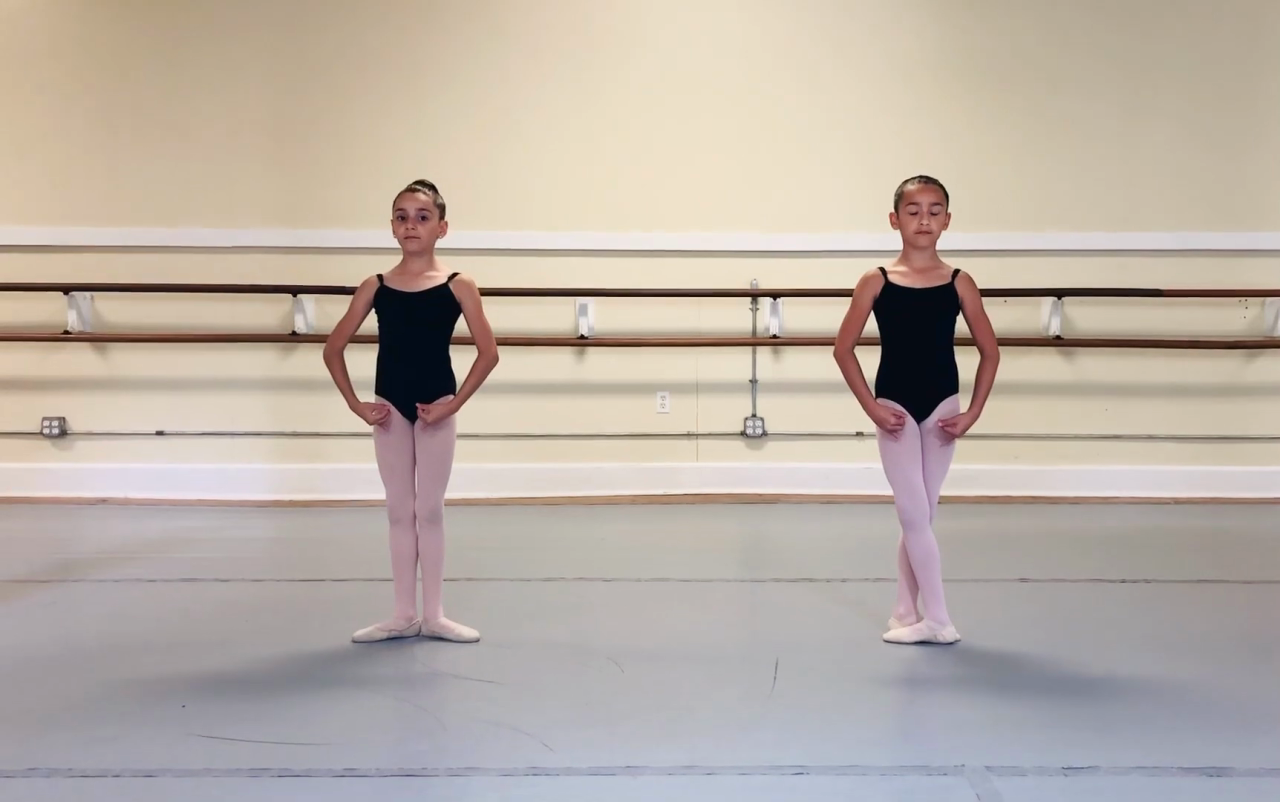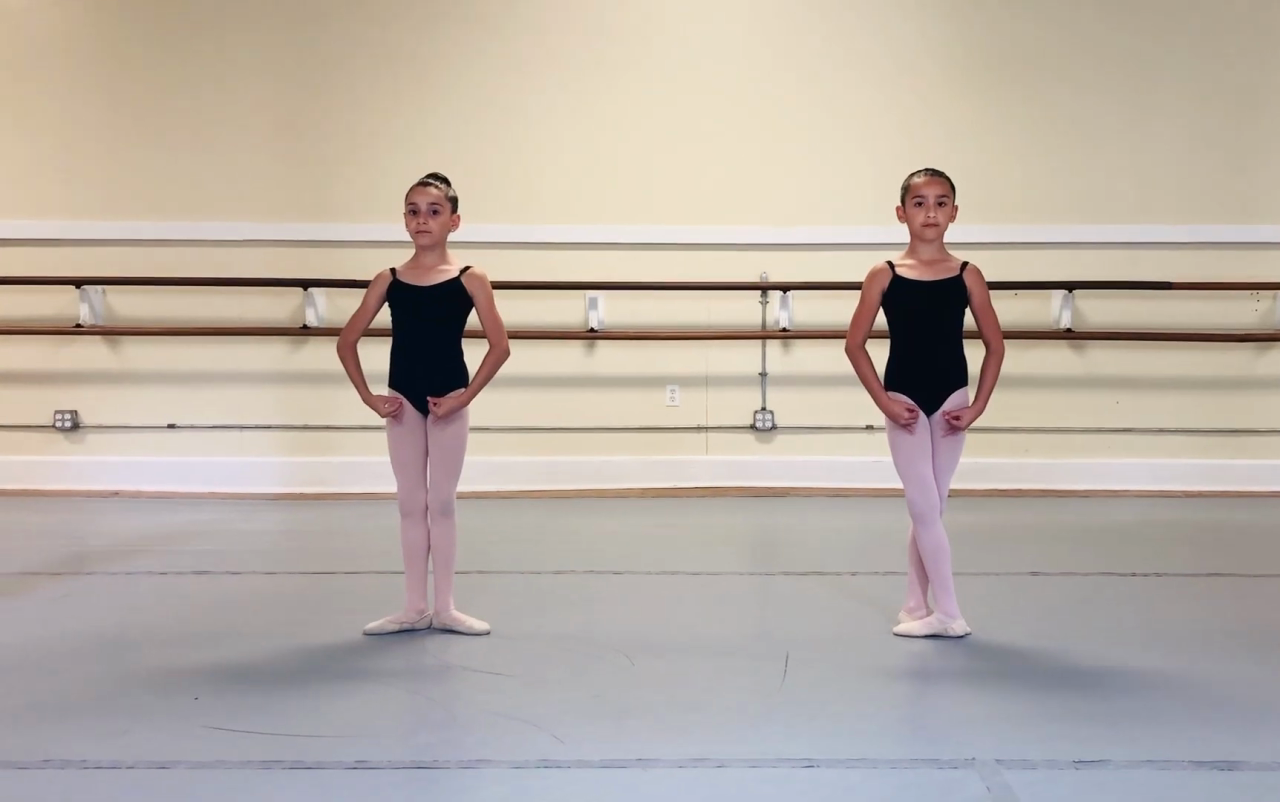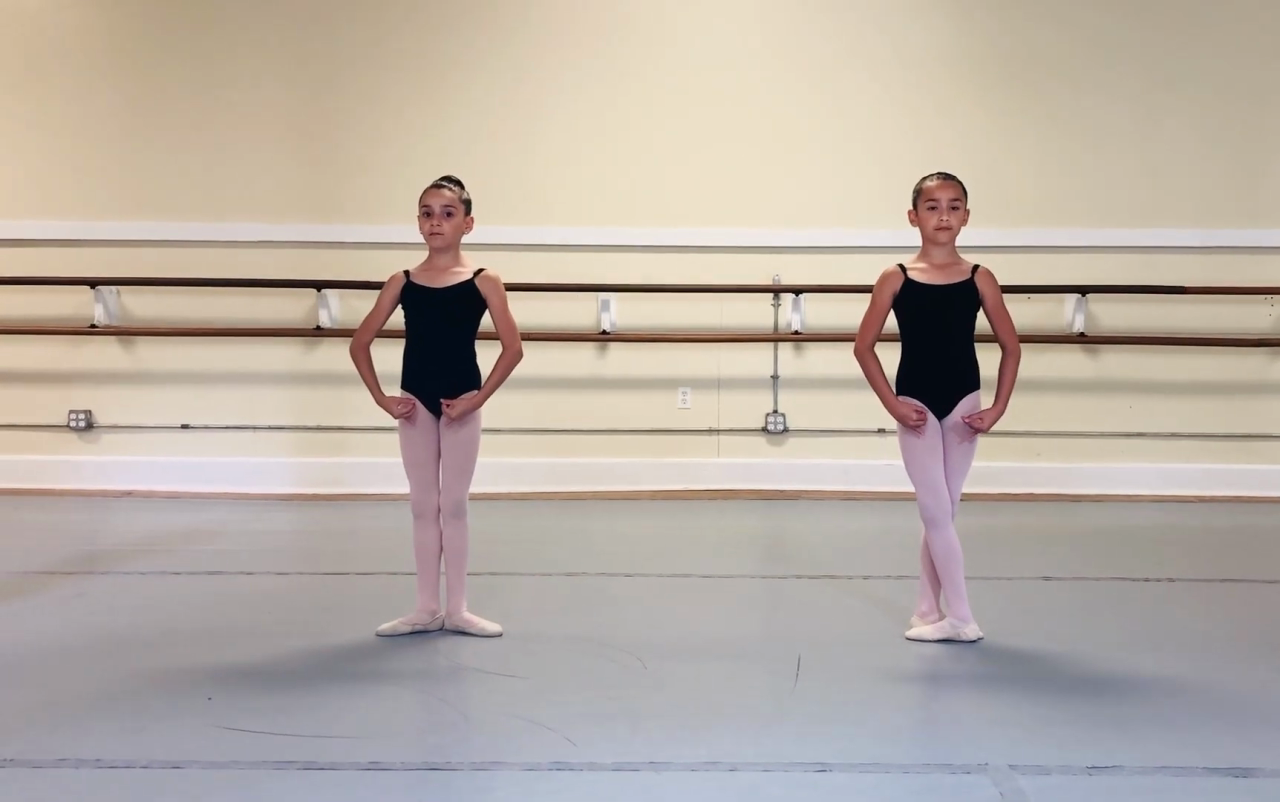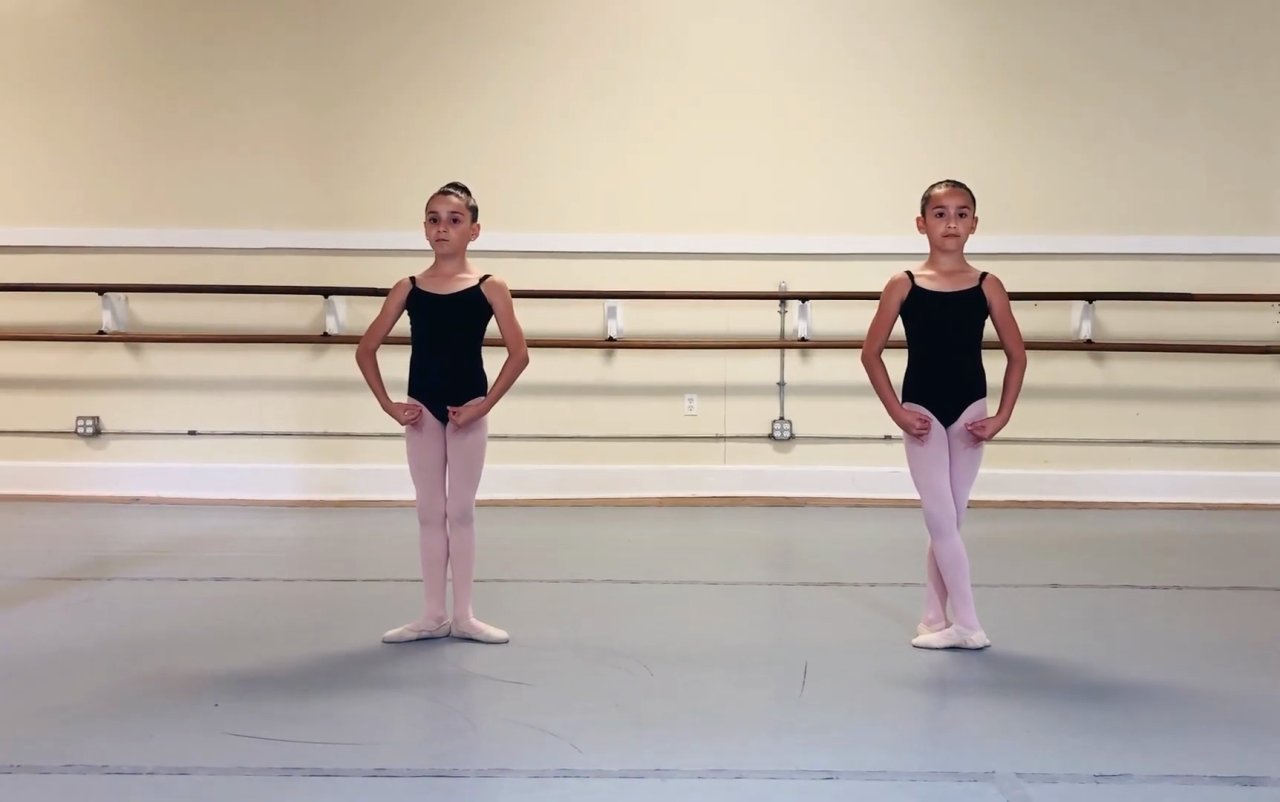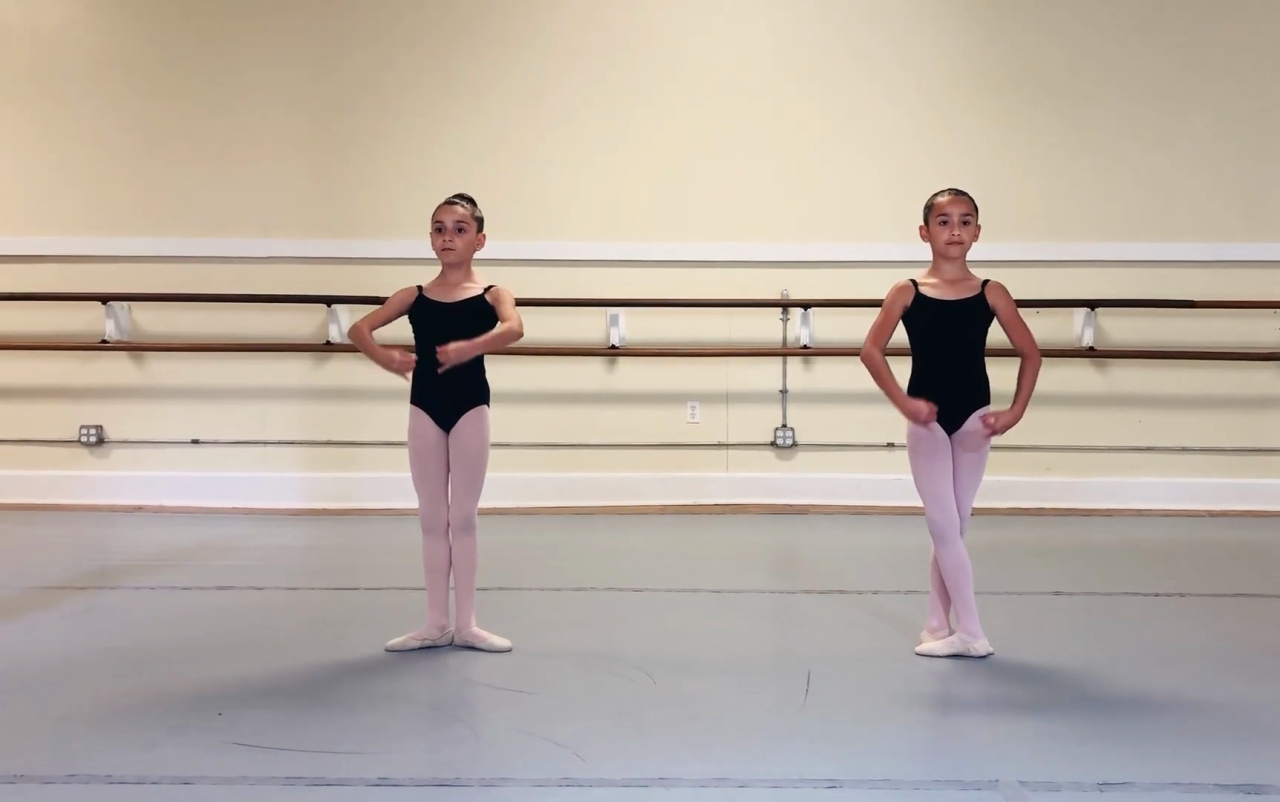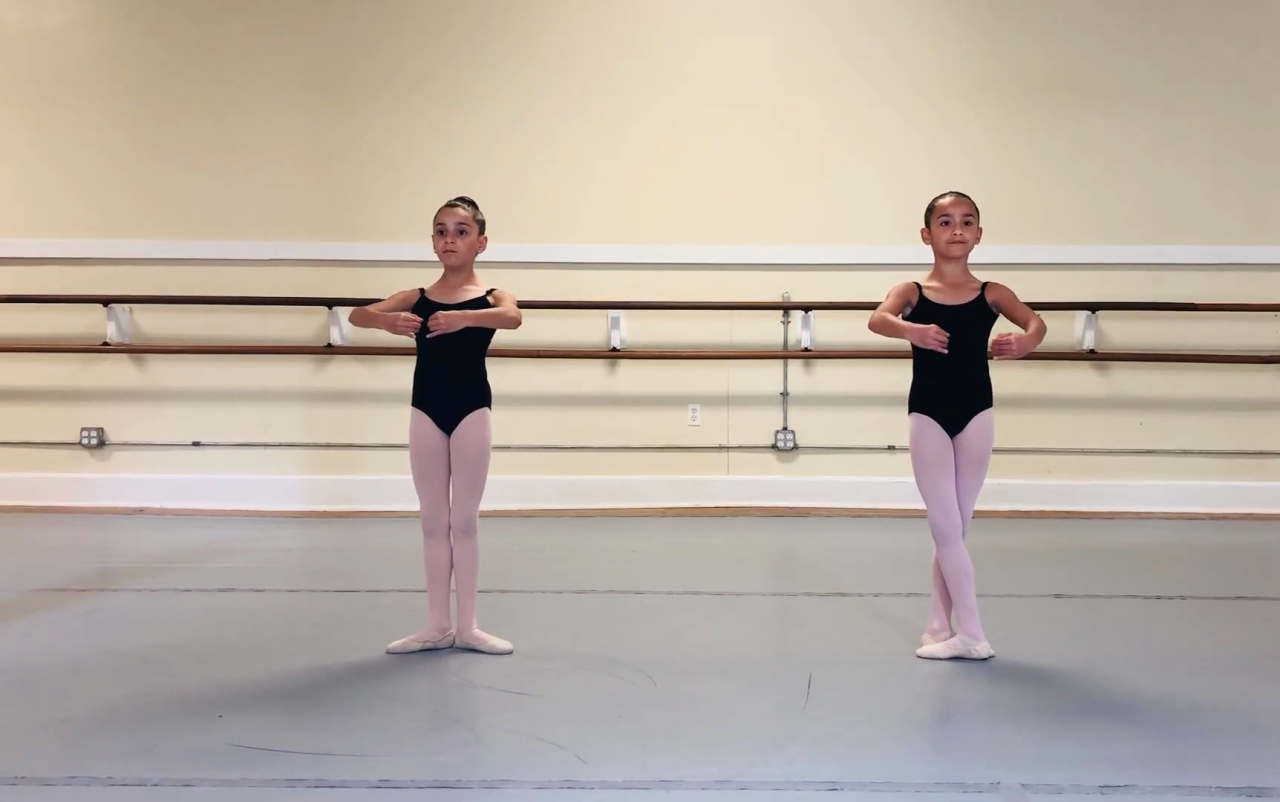
dt=0.5s
person 1, frame 1
left shoulder: (959, 282)
right shoulder: (876, 281)
left elbow: (989, 351)
right elbow: (844, 348)
left wrist: (973, 412)
right wrist: (871, 407)
left hip: (941, 406)
right hip: (896, 407)
left knee: (920, 517)
right knee: (914, 515)
left ankle: (906, 614)
right ankle: (936, 618)
person 1, frame 2
left shoulder: (967, 275)
right shoulder: (884, 275)
left elbow: (994, 345)
right elbow: (855, 344)
left wrist: (978, 405)
right wrist: (884, 402)
left hip: (951, 399)
right hip: (905, 401)
left knee: (931, 510)
right knee: (924, 509)
left ankle: (916, 607)
right ankle: (947, 613)
person 1, frame 3
left shoulder: (979, 278)
right shoulder: (895, 278)
left elbow: (1010, 346)
right elbow: (864, 345)
left wrist: (998, 407)
right wrist: (891, 404)
left hip: (963, 402)
right hip: (916, 404)
left knee: (943, 513)
right knee: (935, 512)
left ankle: (927, 612)
right ankle: (960, 616)
person 1, frame 4
left shoulder: (987, 286)
right shoulder: (903, 285)
left elbow: (1016, 354)
right elbow: (871, 352)
left wrist: (1002, 415)
right wrist: (896, 412)
left hip: (969, 409)
right hip: (922, 410)
left knee: (950, 521)
right knee: (940, 520)
left ankle: (934, 619)
right ankle: (967, 624)
person 1, frame 5
left shoulder: (991, 293)
right shoulder: (906, 293)
left elbow: (1030, 354)
right elbow: (871, 350)
left wrist: (1016, 410)
right wrist: (902, 402)
left hip: (974, 416)
right hip: (928, 417)
left knee: (954, 527)
right knee: (943, 526)
left ankle: (938, 626)
right ankle: (970, 631)
person 1, frame 6
left shoulder: (991, 294)
right shoulder: (911, 292)
left elbow: (1035, 322)
right elbow: (878, 319)
left wrist: (1026, 340)
right wrist: (911, 331)
left hip: (976, 414)
right hip: (928, 415)
left knee: (955, 528)
right knee: (945, 526)
left ankle: (940, 628)
right ankle: (971, 634)
person 2, frame 1
left shoulder: (458, 285)
right shoulder: (376, 286)
left elbow: (488, 353)
right elbow: (333, 348)
left wrist: (455, 403)
right wrist: (356, 404)
left hip: (436, 409)
right hip: (390, 409)
left knee: (430, 511)
right knee: (399, 512)
left ankle: (433, 614)
right ankle: (404, 614)
person 2, frame 2
left shoulder: (470, 280)
right shoulder: (388, 281)
left elbow: (500, 346)
right elbow: (346, 342)
left wrist: (466, 396)
right wrist: (369, 397)
left hip: (449, 402)
right hip: (403, 401)
left knee: (442, 503)
right knee: (411, 504)
left ankle: (444, 607)
right ankle: (415, 606)
person 2, frame 3
left shoulder: (484, 281)
right shoulder: (402, 282)
left elbow: (513, 348)
right elbow: (359, 343)
left wrist: (480, 397)
right wrist: (381, 398)
left hip: (461, 402)
right hip: (415, 402)
left knee: (455, 505)
right knee: (423, 505)
left ankle: (457, 609)
right ankle: (427, 608)
person 2, frame 4
left shoulder: (489, 288)
right shoulder: (407, 289)
left elbow: (519, 353)
right elbow: (366, 349)
left wrist: (485, 404)
right wrist: (388, 404)
left hip: (468, 409)
right hip: (422, 408)
left knee: (461, 511)
right knee: (429, 512)
left ankle: (463, 615)
right ankle: (433, 614)
person 2, frame 5
left shoulder: (492, 295)
right shoulder: (414, 296)
left elbow: (514, 328)
right elbow: (358, 328)
left wrist: (471, 347)
right wrist: (382, 354)
left hip: (470, 409)
right hip: (424, 410)
left knee: (464, 519)
right knee: (432, 519)
left ankle: (466, 623)
right ankle: (436, 623)
person 2, frame 6
left shoulder: (492, 297)
right shoulder: (416, 298)
left elbow: (513, 317)
right elbow: (357, 314)
left wrist: (463, 318)
right wrist: (386, 321)
left hip: (472, 411)
right hip: (426, 412)
left knee: (464, 521)
right knee: (433, 522)
left ankle: (467, 626)
right ankle: (437, 625)
